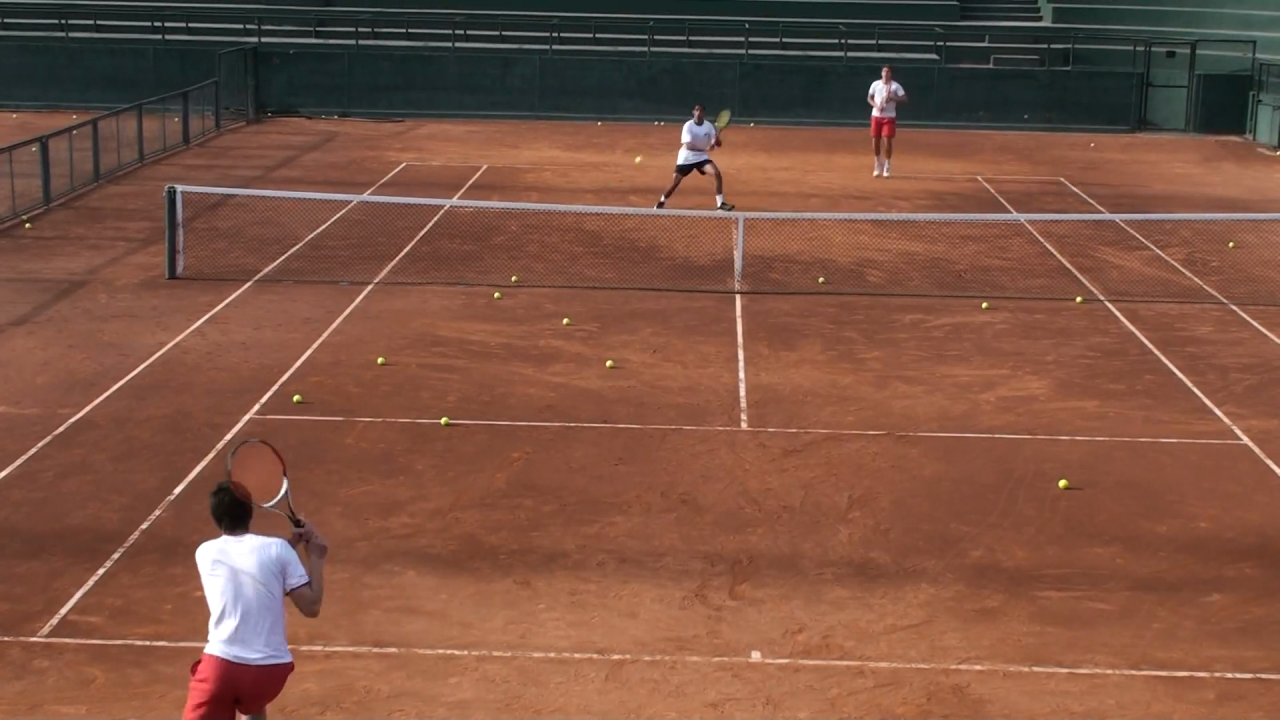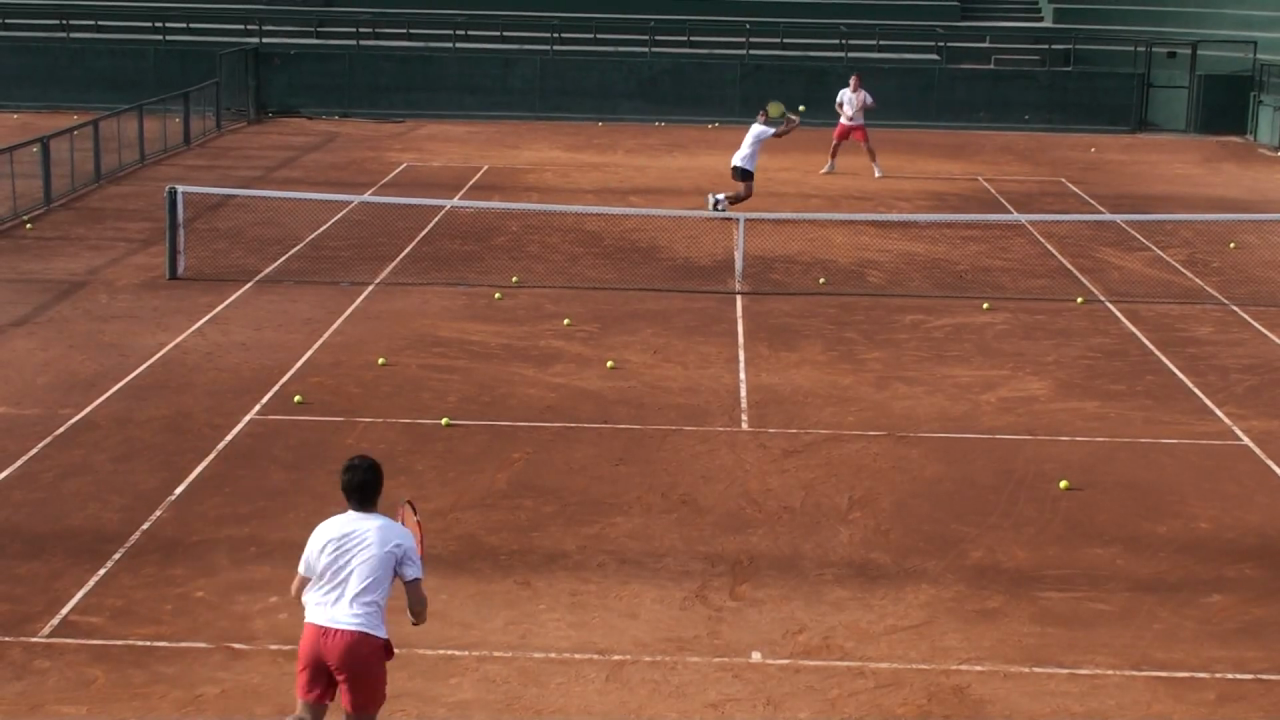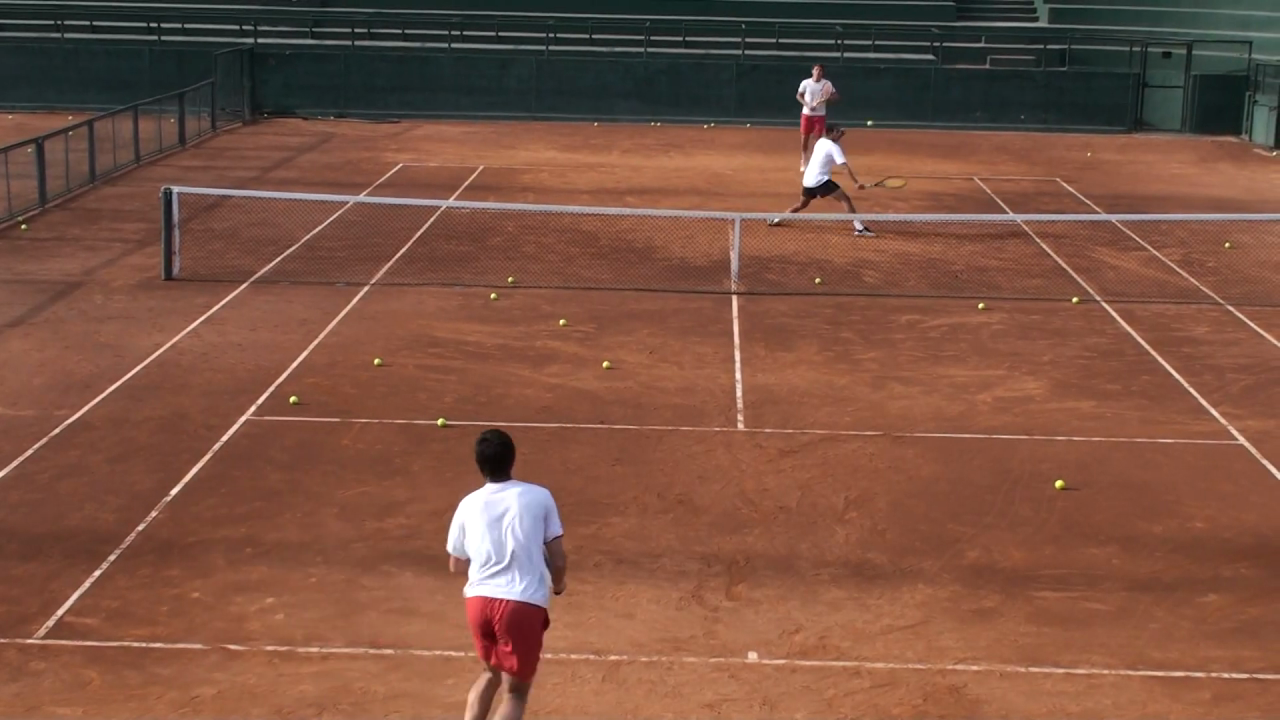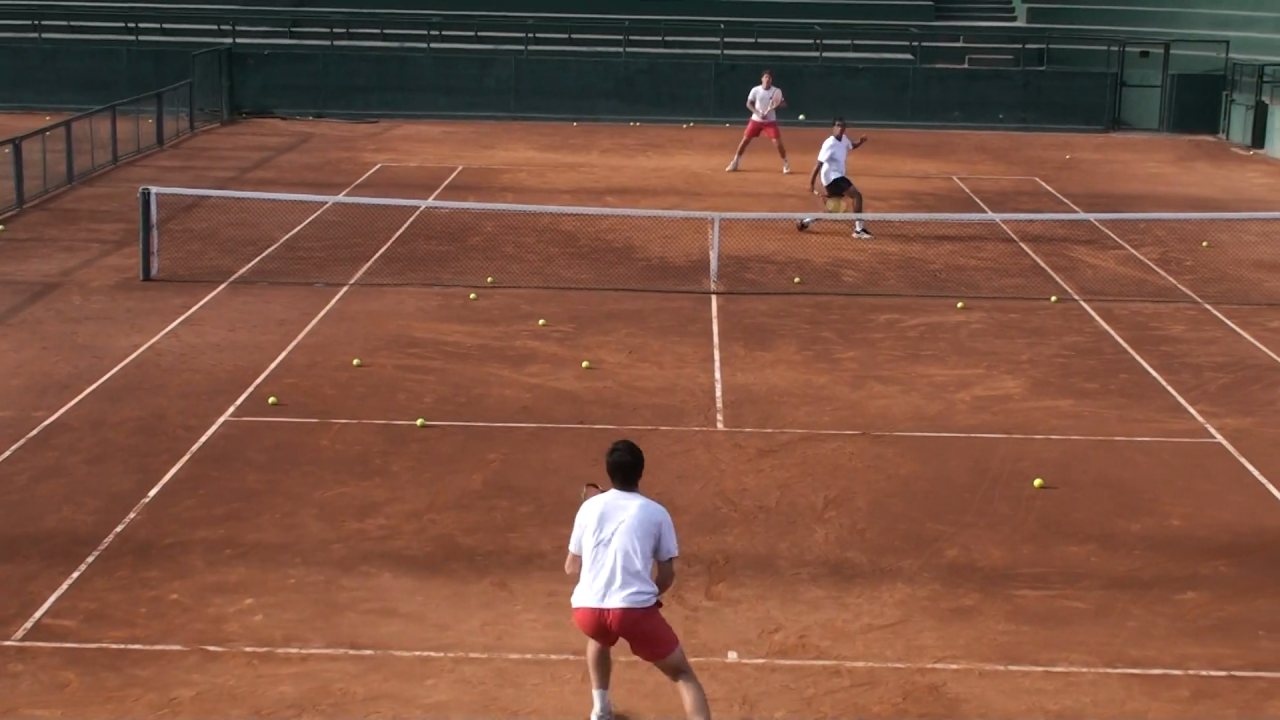
dt=0.3s
person 1, frame 1
left shoulder: (204, 553)
right shoulder: (278, 550)
right elbow: (311, 608)
right wrist: (318, 561)
left hip: (221, 665)
right hip: (271, 667)
person 1, frame 2
left shoulder: (325, 530)
right shoulder: (399, 535)
left elbow: (298, 590)
right elbow: (417, 600)
right wrist: (419, 617)
left hip: (315, 633)
right hip: (361, 640)
person 1, frame 3
left shoulder: (468, 506)
right shoulder: (540, 497)
left elbow: (456, 565)
right elbow: (559, 559)
right wrist: (557, 584)
left hip: (479, 602)
right hip: (523, 606)
left knee: (493, 675)
right knee: (517, 691)
person 1, frame 4
left shoulder: (589, 508)
right shoulder: (657, 513)
left elbow: (572, 567)
right elbow: (667, 573)
left hip: (586, 608)
right hip: (628, 611)
left knee: (599, 641)
right knee: (684, 678)
